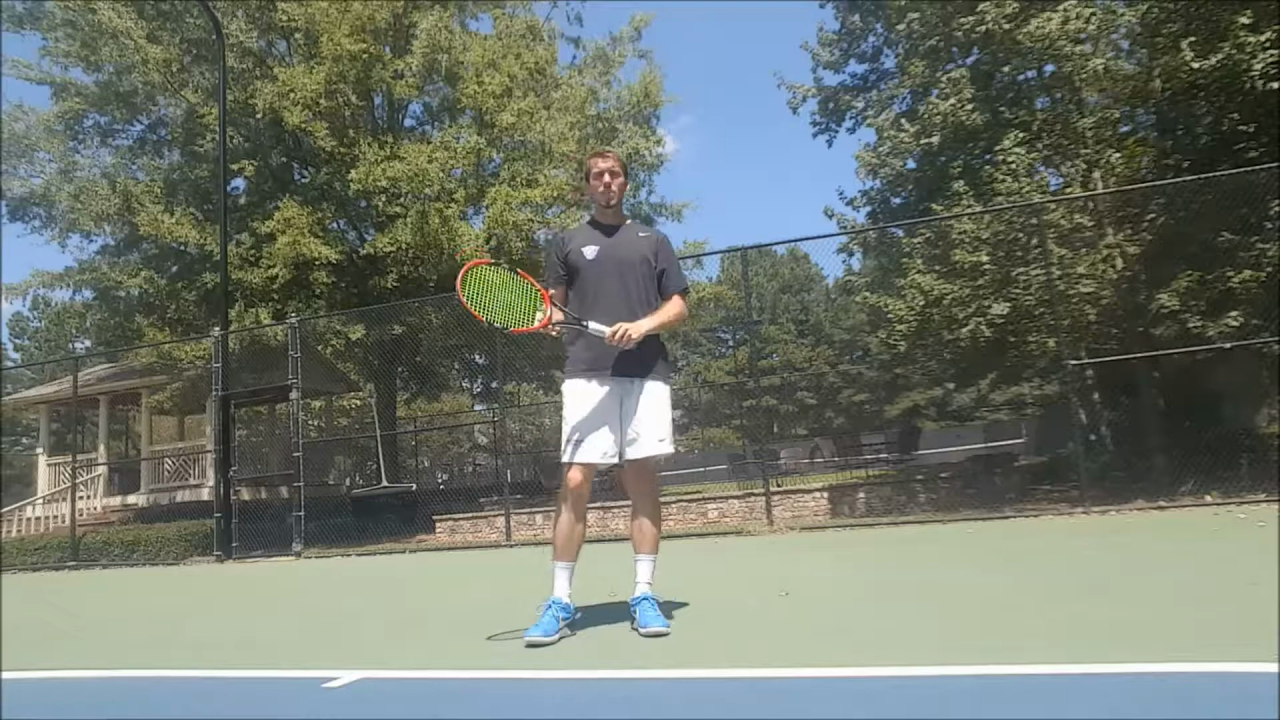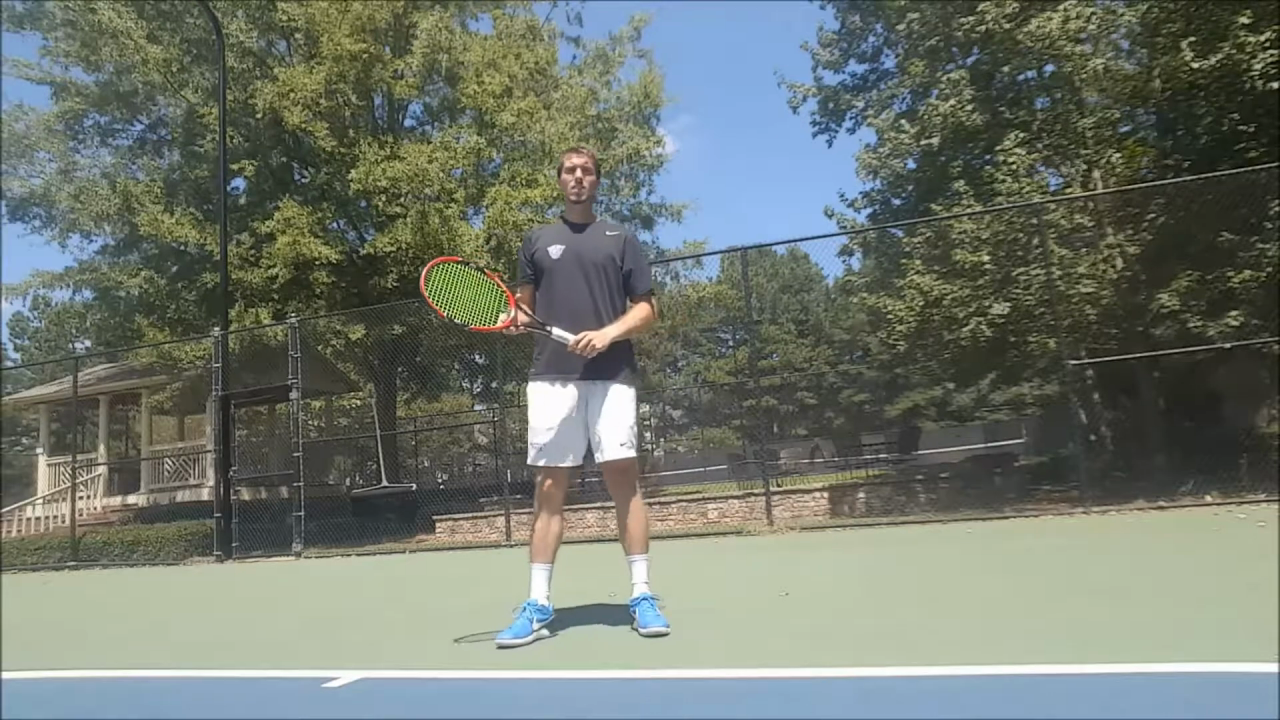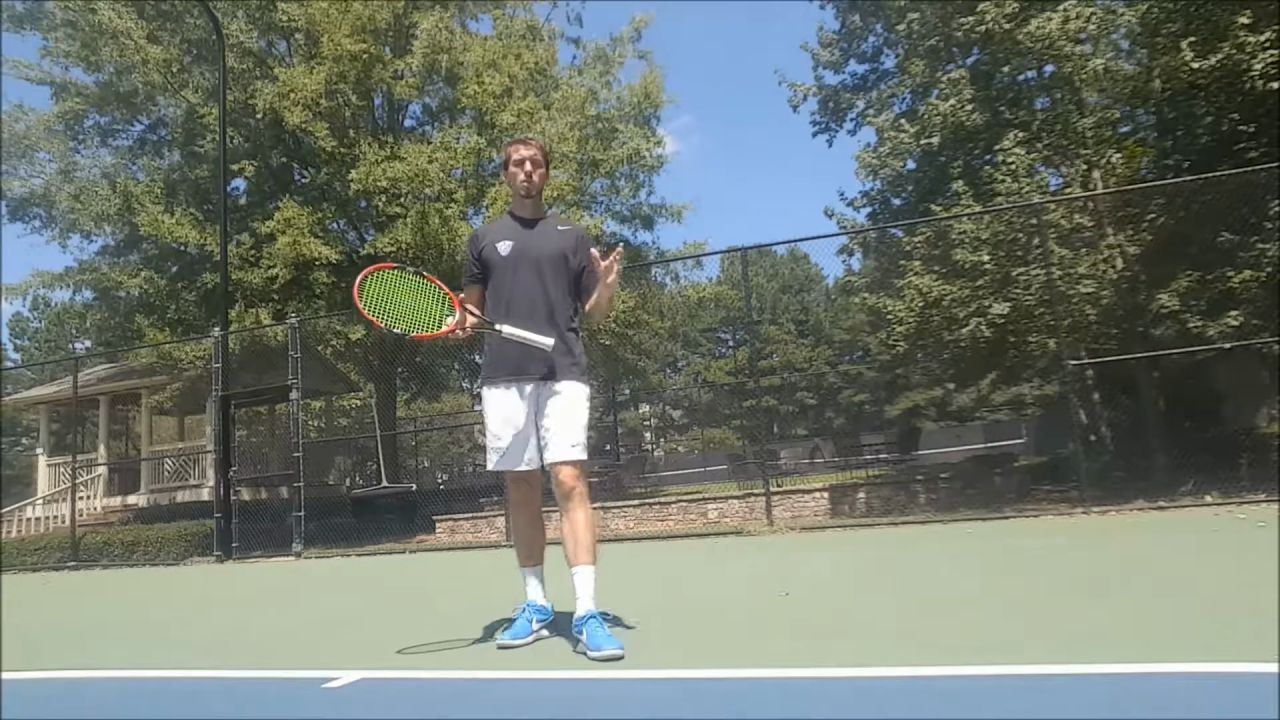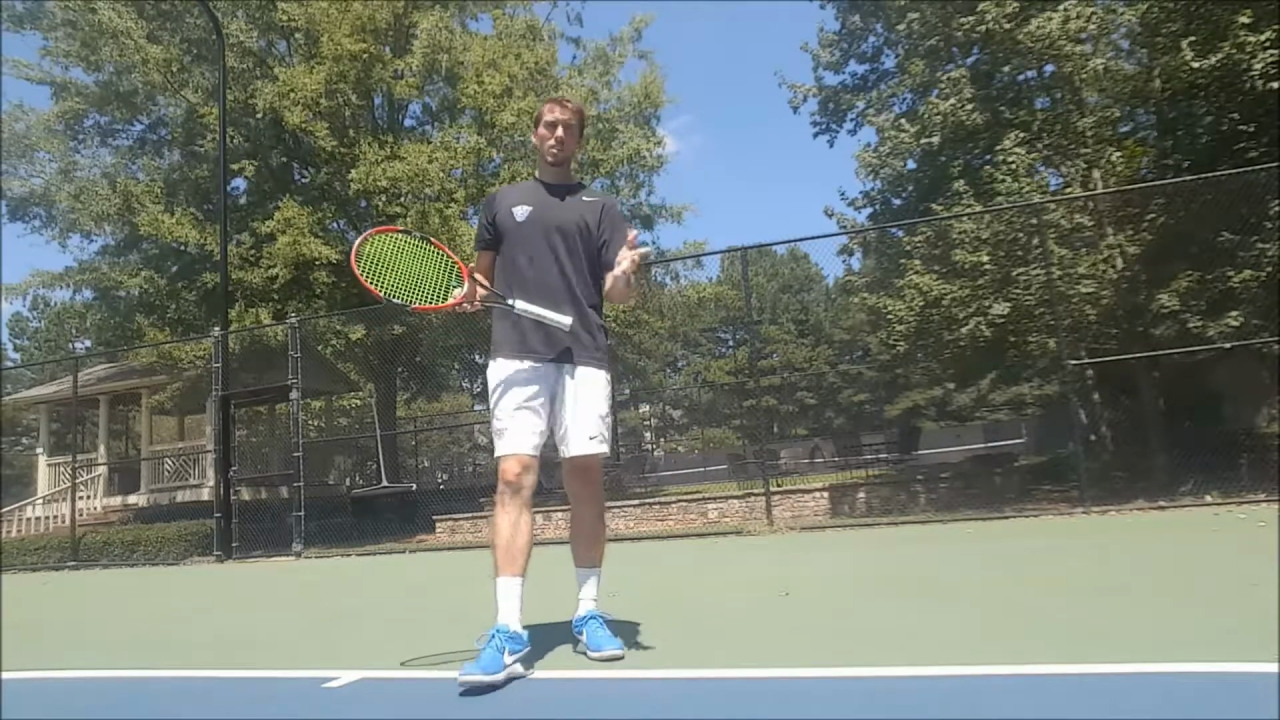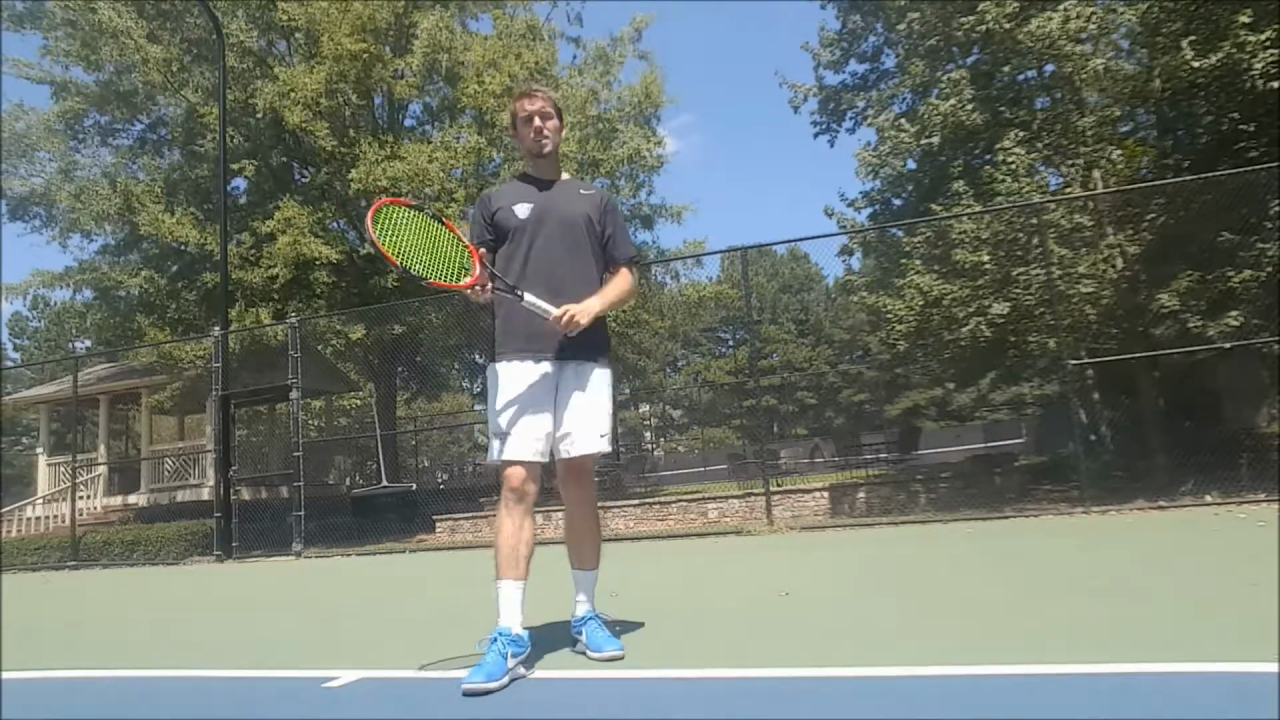
dt=1s
person 1, frame 1
left shoulder: (653, 240)
right shoulder: (567, 243)
left elbow: (678, 305)
right elbow: (554, 305)
left wrist: (642, 325)
right wrist: (548, 318)
left hip: (646, 374)
right hip: (587, 376)
left knee: (641, 480)
right knee: (575, 483)
left ankle: (643, 595)
right ankle: (560, 602)
person 1, frame 2
left shoulder: (622, 240)
right shoulder: (537, 240)
left elbow: (646, 310)
right elbow: (525, 303)
left wrist: (606, 335)
right wrist: (513, 318)
left hip: (611, 376)
right hip: (552, 378)
left knee: (623, 479)
right knee: (549, 486)
left ankle: (642, 595)
right ankle: (538, 605)
person 1, frame 3
left shoulder: (572, 236)
right shoulder: (484, 238)
left elbow: (593, 314)
right elbow: (473, 305)
left wrist: (607, 285)
right wrist: (463, 321)
left hip: (562, 374)
right hip: (504, 378)
left knee: (570, 482)
right knee: (522, 488)
left ankle: (587, 613)
right ankle: (535, 607)
person 1, frame 4
left shoulder: (601, 207)
right shoulder: (501, 201)
left elbow: (616, 294)
right elbow: (484, 272)
left wrist: (622, 277)
right wrist: (470, 291)
left hip: (583, 358)
right hip: (516, 358)
left knee: (585, 479)
right knee: (514, 478)
left ankle: (588, 614)
right ankle: (507, 633)
person 1, frame 5
left shoulder: (596, 199)
right shoulder: (496, 201)
left elbow: (626, 275)
right elbow: (478, 276)
left wrist: (592, 305)
right wrist: (478, 286)
left hip: (585, 357)
right hip: (518, 358)
left knee: (578, 482)
right knee: (516, 486)
left ankle: (585, 615)
right ankle: (510, 636)
